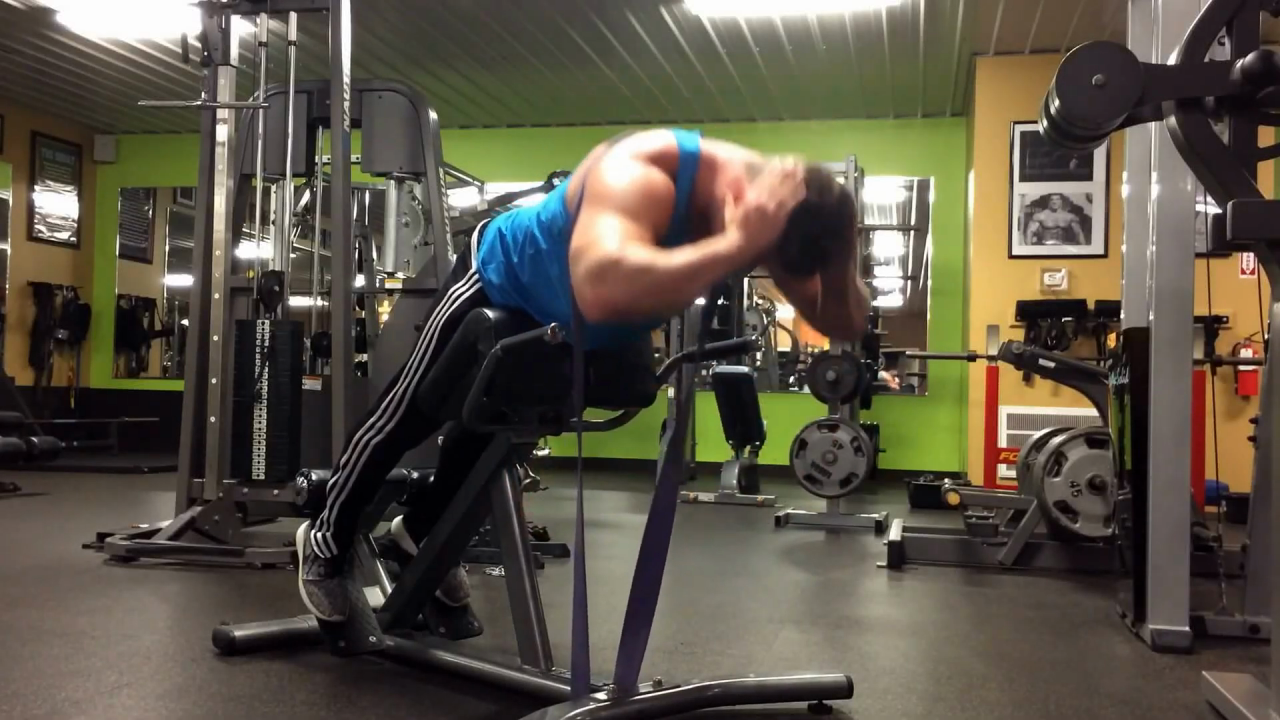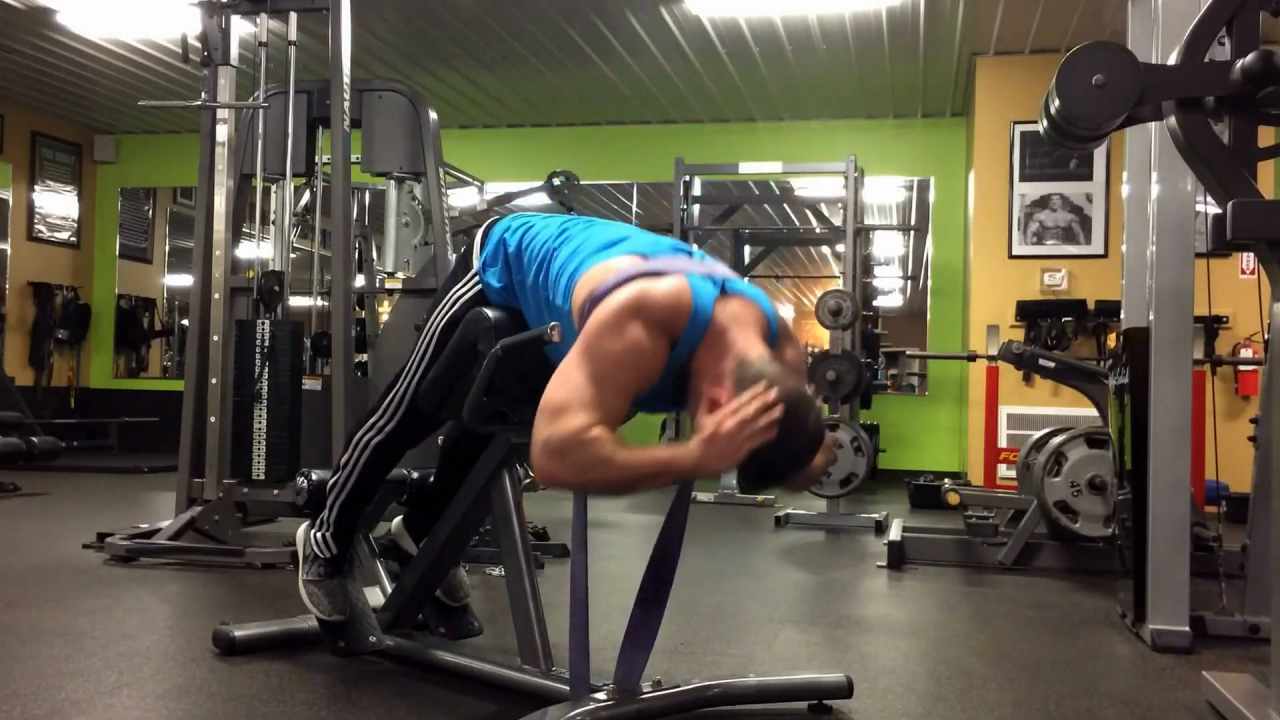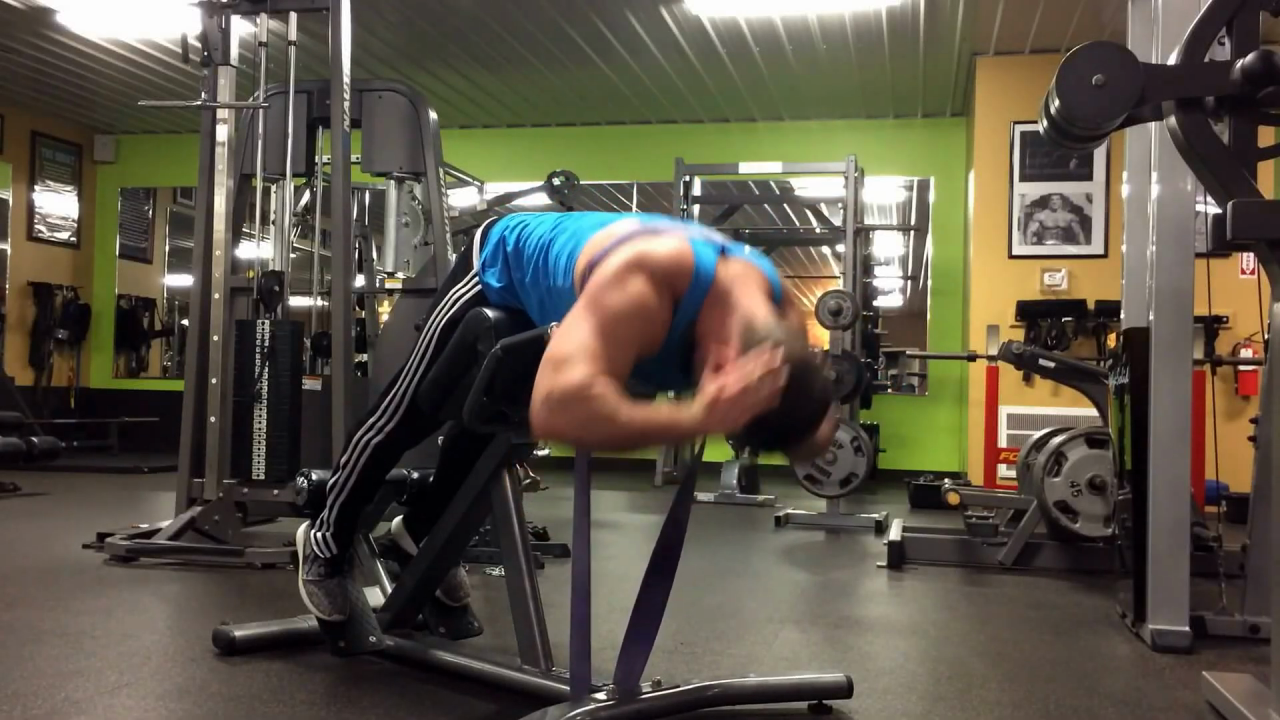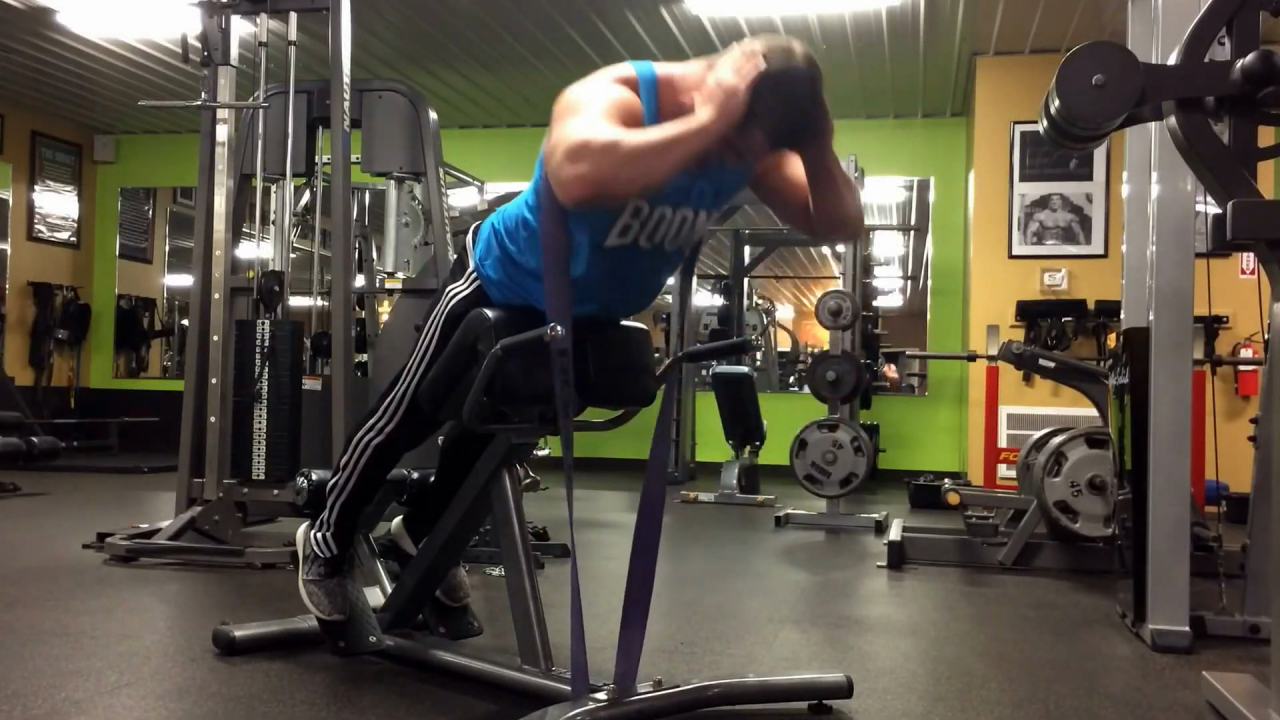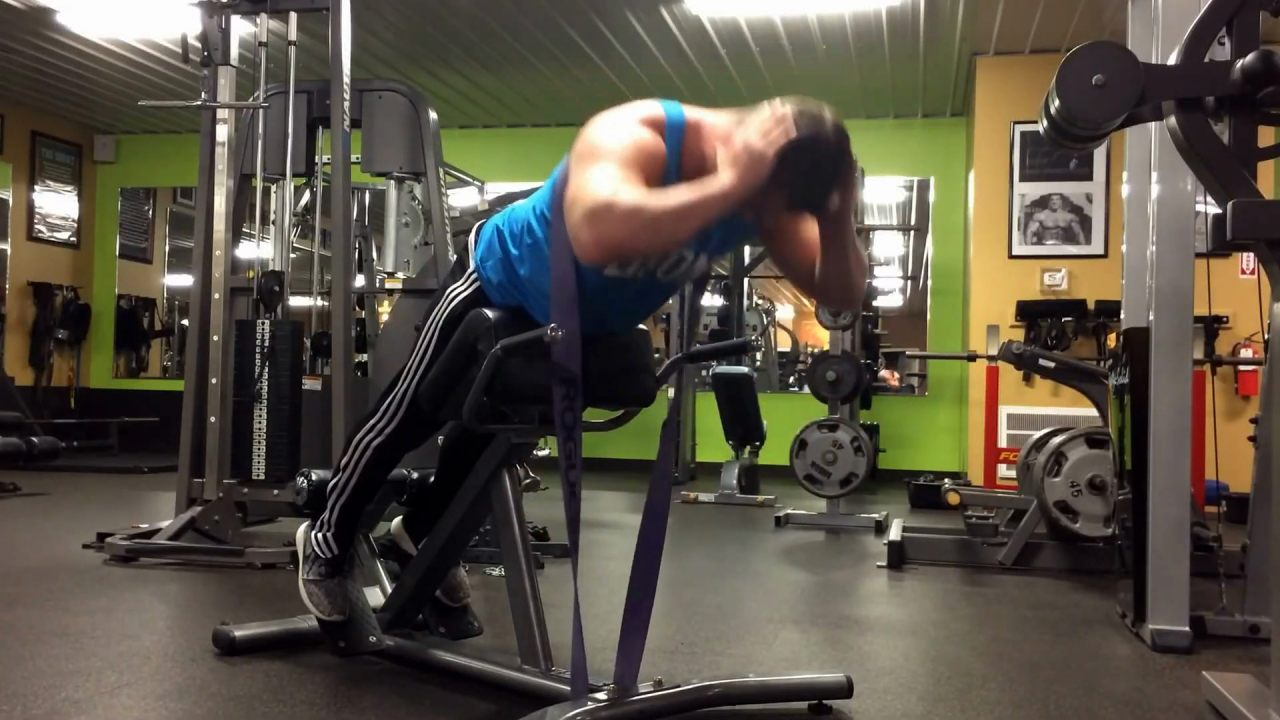
dt=0.4s
person 1, frame 1
left shoulder: (769, 208)
right shoulder: (645, 174)
left elbow: (845, 323)
right elbow: (602, 287)
left wrist: (839, 263)
right wrist: (732, 247)
right hip: (501, 277)
right knee: (408, 418)
left ankle: (424, 531)
right ankle: (326, 543)
person 1, frame 2
left shoulder: (774, 342)
right shoulder: (642, 318)
left elbow: (787, 440)
right elbow: (557, 451)
left wrist: (806, 460)
right wrist: (697, 456)
left hip: (569, 267)
right hip: (506, 267)
right knee: (411, 417)
left ankle: (421, 530)
right ankle: (325, 543)
person 1, frame 3
left shoulder: (776, 313)
right shoulder: (646, 280)
left elbow: (807, 406)
right elbow: (555, 413)
left wrist: (809, 437)
right wrist: (698, 417)
left hip: (562, 304)
right hip: (506, 276)
right knee: (412, 417)
left ankle: (423, 531)
right ankle: (326, 543)
person 1, frame 4
left shoulder: (750, 147)
right shoulder: (612, 97)
left elbow: (839, 226)
right elbow: (579, 175)
left wrist: (819, 152)
right wrist: (705, 123)
left hip: (593, 319)
right hip: (502, 284)
right knee: (408, 421)
left ankle: (424, 533)
right ankle: (327, 545)
person 1, frame 5
left shoulder: (760, 191)
right shoulder: (635, 139)
left elbow: (838, 292)
right elbow: (597, 234)
left wrist: (840, 221)
right wrist: (728, 184)
left hip: (573, 327)
right hip: (501, 279)
right knee: (408, 418)
left ankle: (426, 531)
right ankle: (326, 545)
